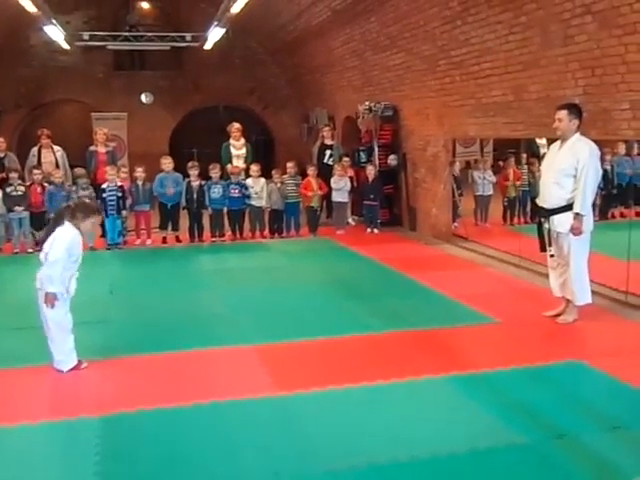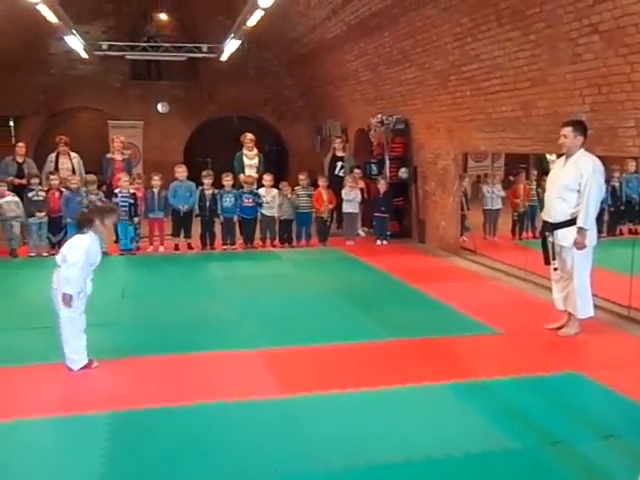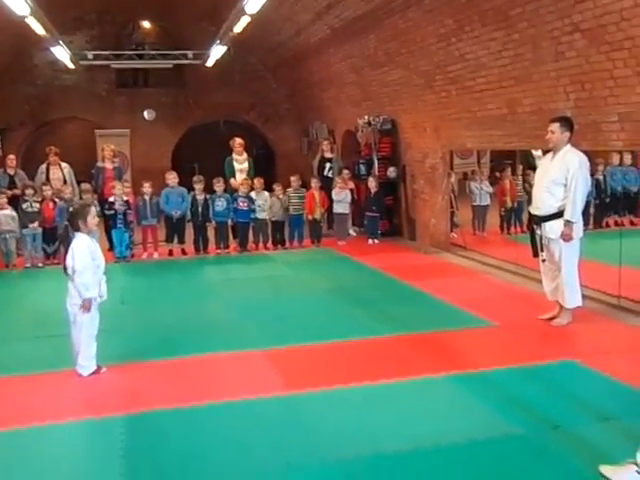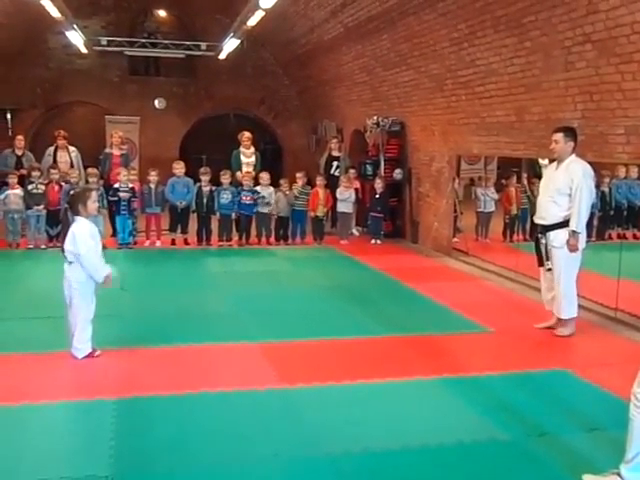
dt=1s
person 1, frame 1
left shoulder: (585, 148)
right shoulder: (555, 147)
left elbow: (587, 185)
left wrist: (578, 217)
right wrist: (542, 210)
left hip: (570, 216)
right hip: (551, 216)
left knee: (574, 262)
right knee: (556, 261)
left ankle: (573, 308)
right ankle: (564, 303)
person 1, frame 2
left shoulder: (589, 164)
right shoulder: (560, 163)
left elbow: (590, 200)
left wrist: (582, 231)
right wrist: (547, 224)
left hip: (573, 231)
right hip: (555, 230)
left knee: (576, 276)
right knee: (559, 275)
left ankle: (575, 321)
right ankle: (566, 316)
person 1, frame 3
left shoulder: (575, 159)
right shoulder: (546, 159)
left elbow: (576, 194)
left wrist: (569, 224)
right wrist: (535, 218)
left hip: (561, 224)
right hip: (544, 223)
left knee: (565, 267)
right knee: (549, 267)
left ankle: (567, 311)
right ankle: (558, 306)
person 1, frame 4
left shoulder: (579, 169)
right shoulder: (551, 168)
left elbow: (582, 204)
left wrist: (575, 234)
right wrist: (539, 228)
left hip: (565, 234)
right hip: (547, 232)
left knee: (564, 278)
right knee: (549, 277)
left ankle: (569, 322)
right ankle: (556, 318)
person 2, frame 1
left shoulder: (72, 233)
right shoulder: (68, 235)
right elbow: (54, 264)
left wrist: (54, 289)
right wrist: (51, 291)
left hip: (60, 287)
right hip: (53, 288)
left knee: (62, 324)
right knee: (58, 324)
left ankle: (67, 360)
right ankle: (66, 362)
person 2, frame 2
left shoulder: (90, 237)
right shoulder: (84, 241)
right elbow: (71, 267)
left wrist: (72, 289)
right wrist: (68, 292)
left hip: (76, 287)
right hip: (68, 288)
left knee: (77, 323)
right knee: (72, 324)
left ankle: (78, 358)
right ankle: (77, 361)
person 2, frame 3
left shoulder: (87, 241)
right shoulder: (81, 244)
right elbow: (82, 273)
right wrist: (87, 297)
left hip: (88, 294)
right hip: (83, 297)
left knee: (87, 330)
right knee: (85, 331)
left ankle: (86, 363)
right ankle: (86, 367)
person 2, frame 4
left shoulder: (85, 225)
right shoulder: (81, 228)
left elbow: (94, 251)
right elbow: (89, 255)
left wrist: (103, 270)
right wrist: (103, 274)
left hip: (83, 276)
right hip: (79, 277)
left knee: (83, 312)
right knee: (82, 313)
left ankle: (82, 345)
right ankle: (82, 349)
